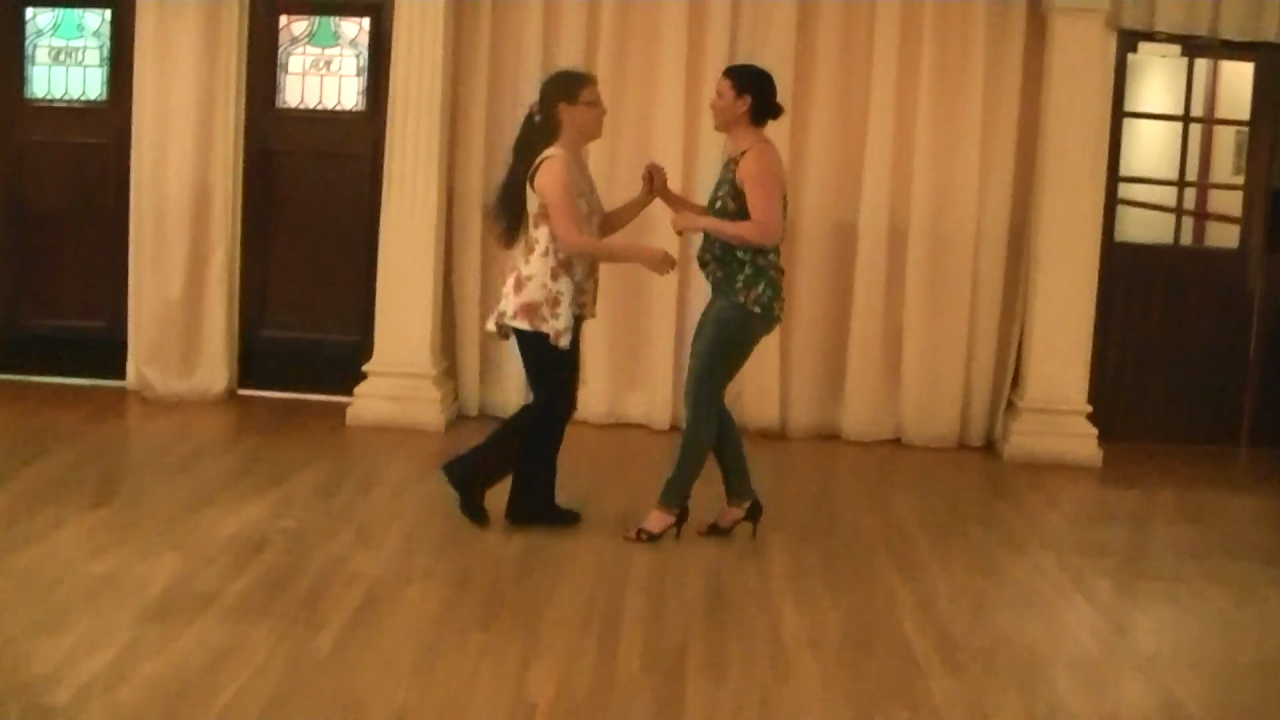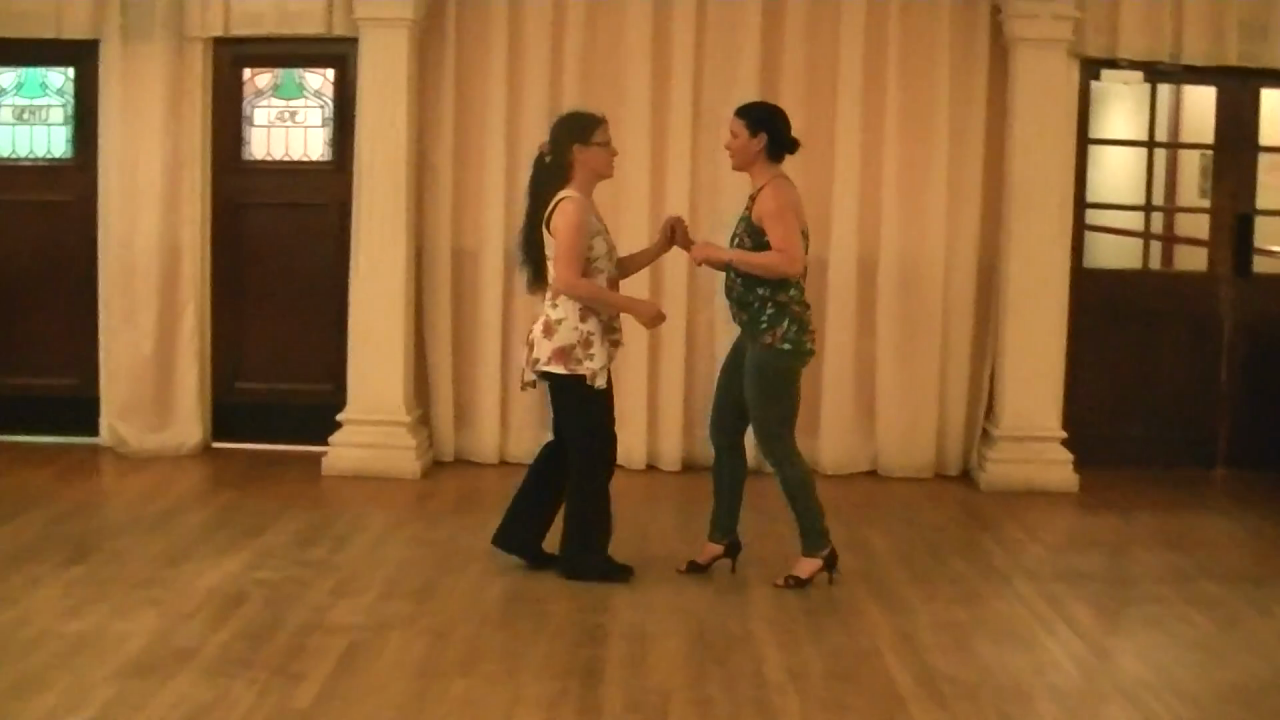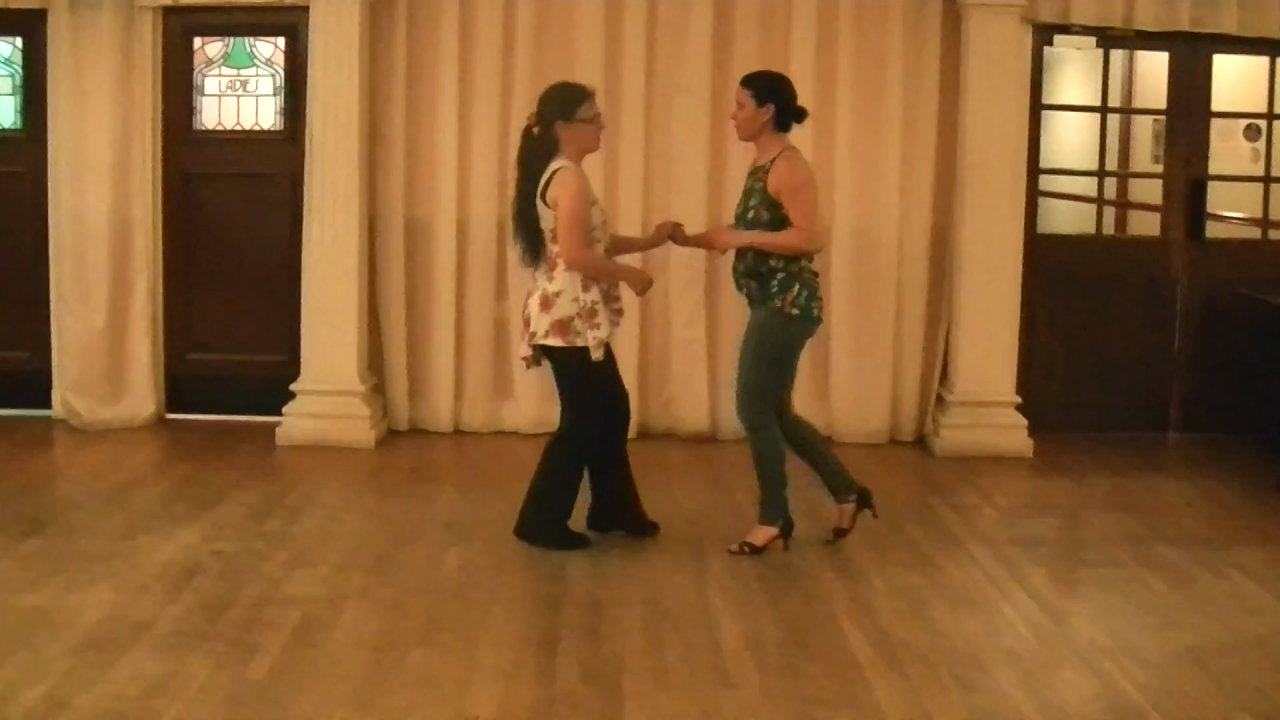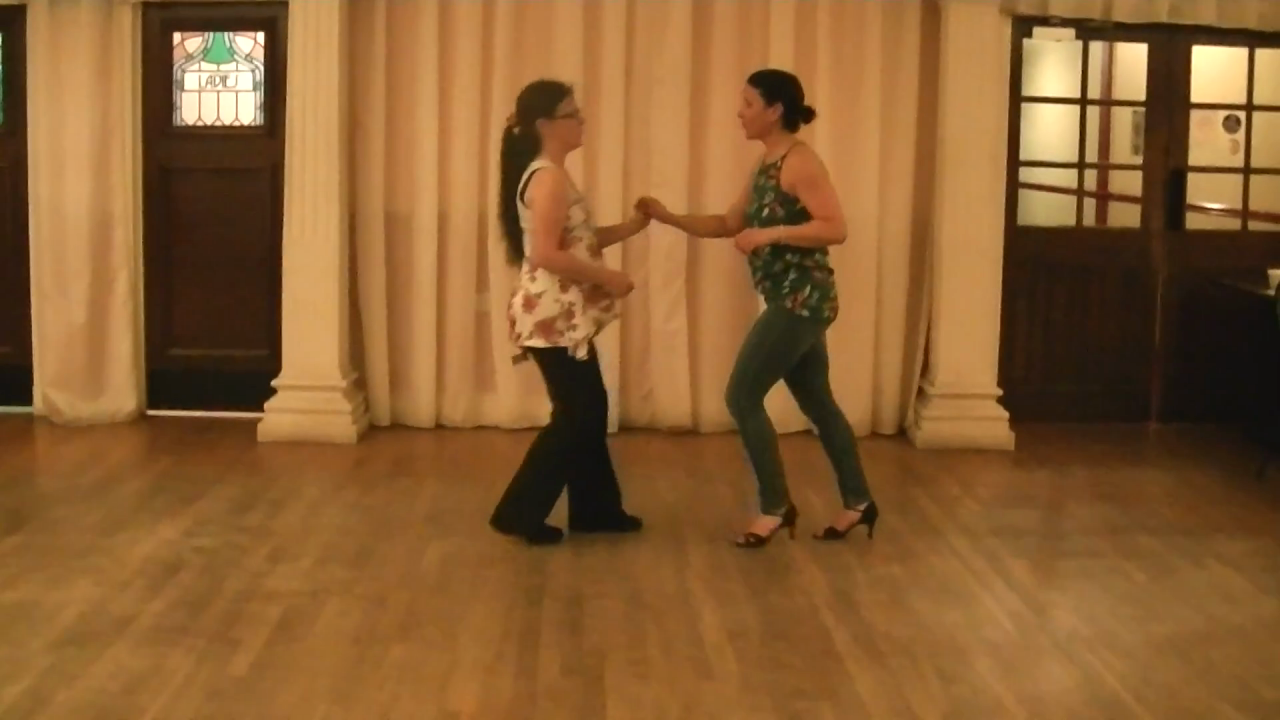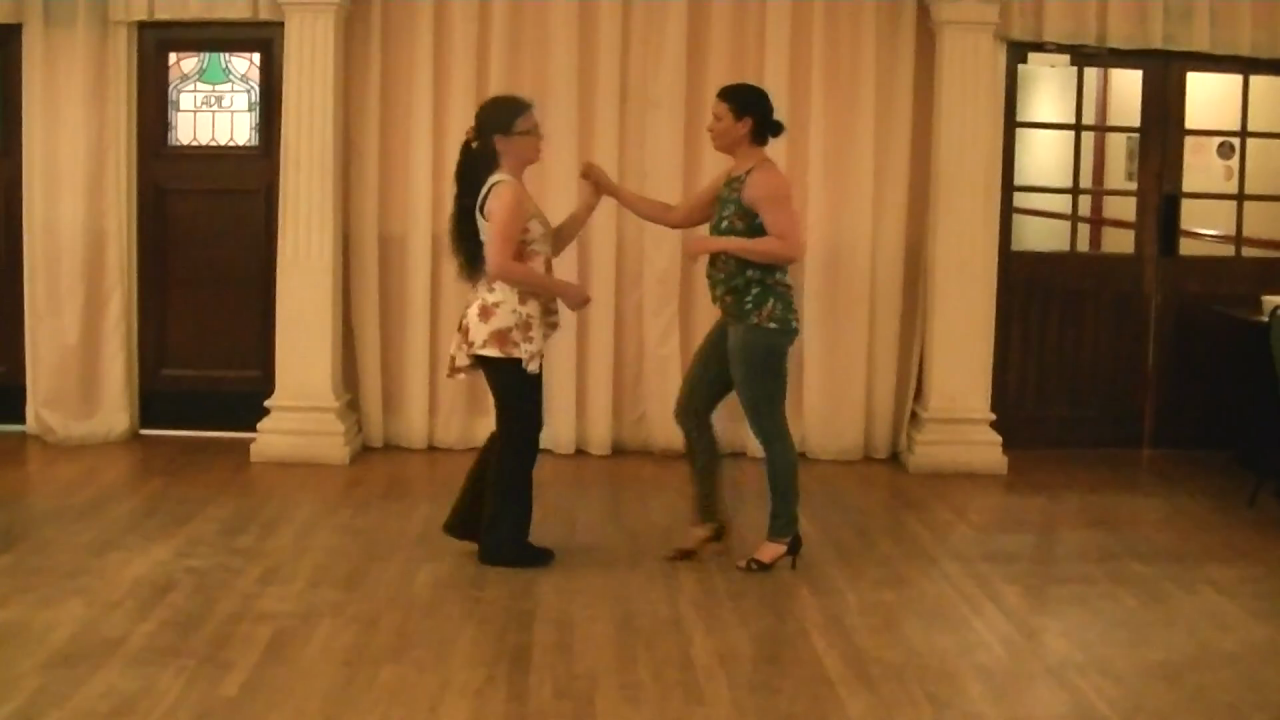
dt=0.4s
person 1, frame 1
left shoulder: (759, 158)
right shoulder: (742, 156)
left elbow: (768, 233)
right elbow: (720, 221)
left wrist: (700, 222)
right wrist: (665, 196)
left hip: (750, 298)
right hip: (732, 295)
left knee: (699, 400)
right knee: (705, 399)
left ankle: (671, 506)
right ankle: (740, 498)
person 1, frame 2
left shoulder: (777, 193)
right shoulder: (762, 193)
left elbow: (790, 263)
left wrist: (723, 253)
right wrist: (697, 248)
left hip: (780, 336)
right hip: (759, 334)
left knee: (775, 442)
right knee: (724, 433)
left ankle: (818, 549)
right ankle: (722, 538)
person 1, frame 3
left shoulder: (788, 167)
right shoulder: (762, 165)
left elbow: (810, 239)
right elbow: (747, 234)
left wrist: (744, 238)
right wrist: (690, 239)
left hip: (788, 304)
right hip: (773, 305)
left knee: (754, 409)
right knee: (773, 412)
left ankle: (774, 518)
right ankle: (847, 492)
person 1, frame 4
left shoulder: (800, 163)
right shoulder: (767, 165)
left elbow: (835, 228)
right elbow: (727, 224)
left wrist: (770, 233)
right wrist: (666, 216)
left hip: (801, 302)
right hip: (791, 302)
left knee: (741, 398)
right knee: (817, 403)
left ankle: (775, 505)
right ankle: (858, 502)
person 1, frame 5
left shoulder: (765, 178)
right shoulder: (730, 178)
left elbow: (790, 247)
right elbow: (674, 215)
left wrist: (718, 241)
right wrist: (610, 189)
left hip: (762, 319)
right hip: (737, 318)
left knee: (767, 425)
right knee: (691, 412)
left ankle: (784, 534)
right ankle: (708, 519)
person 2, frame 1
left shoulder: (575, 164)
right shoulder: (555, 166)
left elbow: (594, 227)
right elbow: (571, 240)
left wrist: (643, 200)
right wrist: (637, 254)
left hip: (563, 305)
right hip: (541, 305)
left knee: (554, 402)
right knee: (552, 403)
left ankle: (533, 501)
right ankle: (471, 472)
person 2, frame 2
left shoulder: (579, 205)
right shoulder: (572, 206)
left elbow: (602, 272)
right elbow: (569, 282)
left wrist: (655, 250)
right wrist: (633, 305)
left hip: (577, 346)
right hip: (571, 346)
left knee: (573, 442)
right knee: (593, 447)
left ankle: (520, 532)
right ankle: (583, 553)
person 2, frame 3
left shoulder: (562, 175)
right shoulder: (567, 178)
left elbow: (592, 243)
right elbow: (575, 253)
left wrist: (647, 242)
right wrist: (629, 274)
left hip: (578, 316)
right hip: (569, 318)
left knee: (610, 410)
right knee: (584, 417)
left ankle: (615, 508)
right ankle: (541, 520)
person 2, frame 4
left shoulder: (550, 175)
right shoulder: (548, 178)
left elbow: (578, 242)
right elbow: (546, 254)
left wrist: (631, 226)
right wrist: (607, 278)
left hip: (562, 314)
right hip: (552, 316)
left knee: (587, 409)
right knee: (576, 413)
left ankle: (597, 510)
right ankle: (519, 512)
person 2, frame 5
left shoulder: (510, 190)
right shoulder: (506, 191)
left elbow: (553, 242)
right elbow: (501, 265)
left wrist: (593, 197)
right wrist: (562, 288)
left hip: (506, 329)
right hip: (505, 331)
left knee: (515, 429)
right knee: (520, 433)
left ankle: (473, 516)
right ankle: (505, 542)
